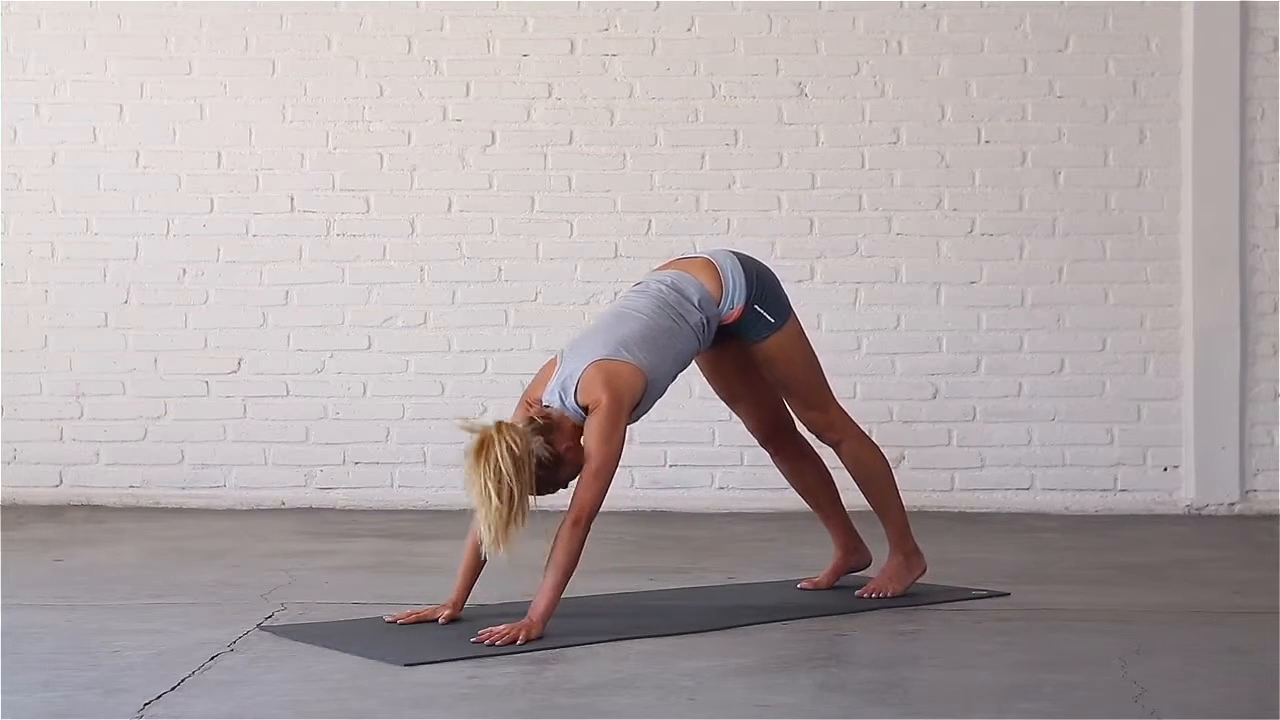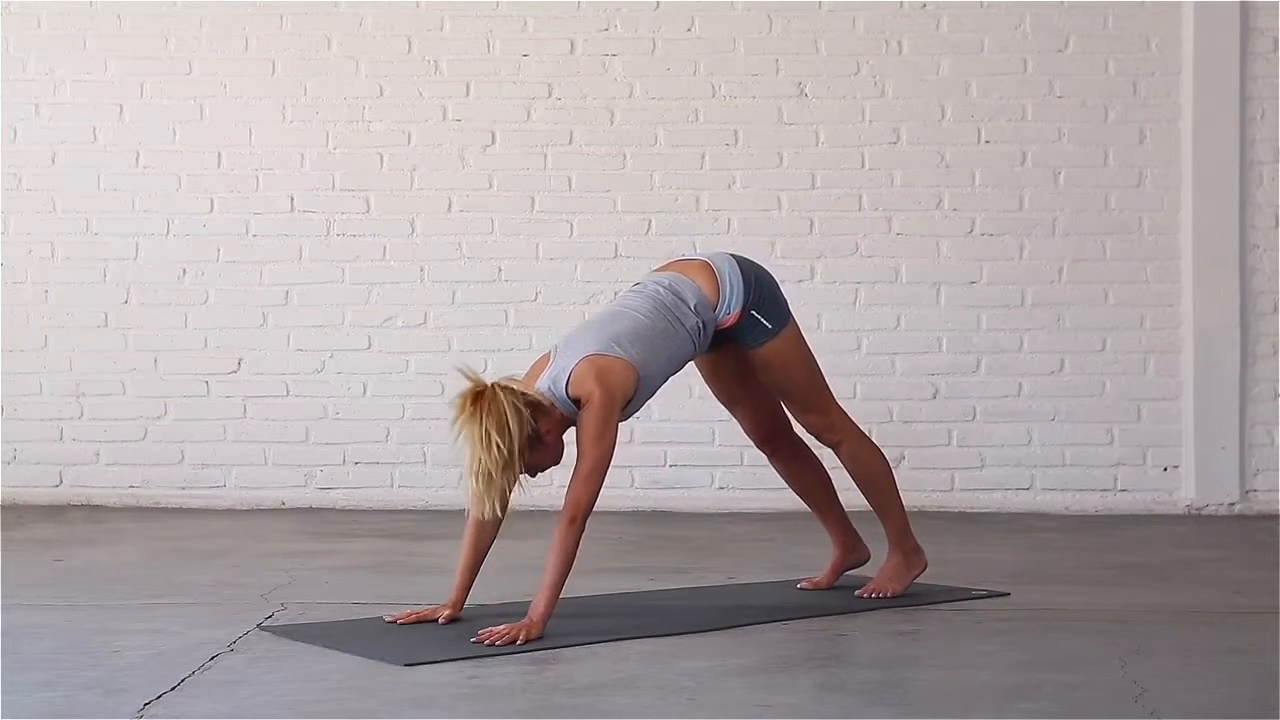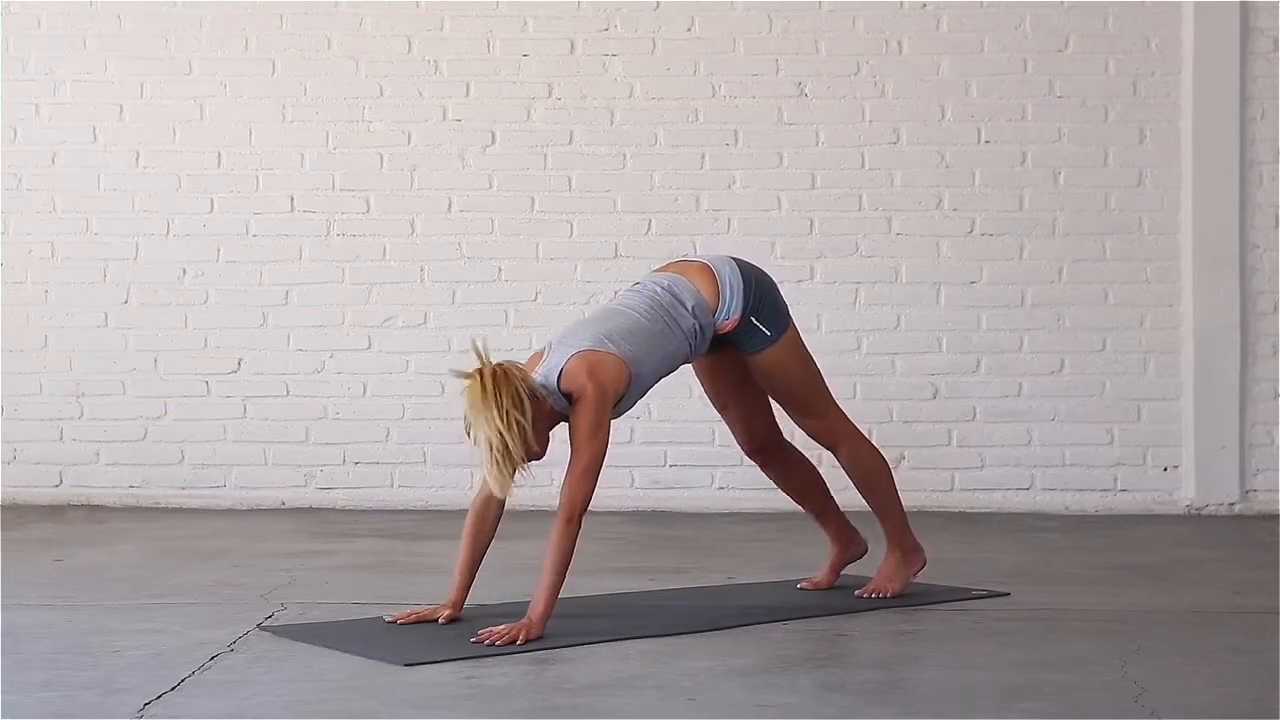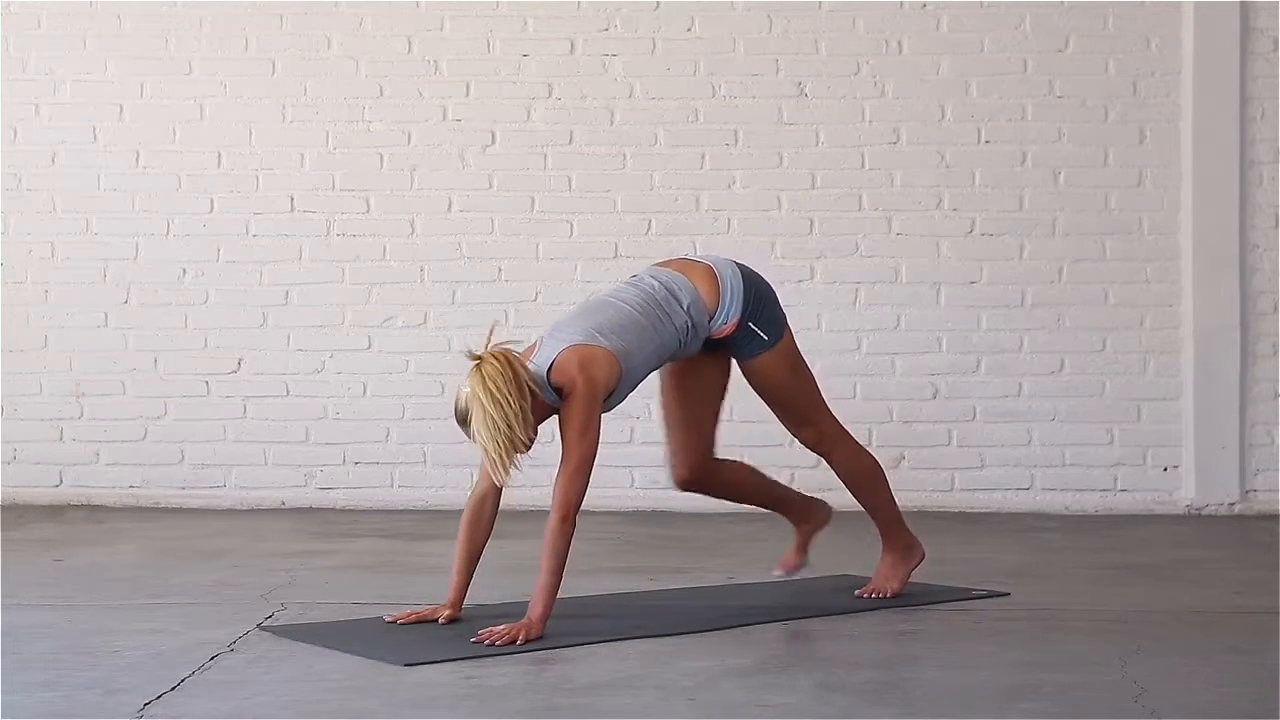
dt=0.3s
person 1, frame 1
left shoulder: (603, 393)
right shoulder: (539, 396)
left elbow: (580, 517)
right elbow: (493, 497)
left wrist: (535, 619)
right wrist: (453, 601)
left hip: (737, 290)
right hip: (698, 297)
left knee: (826, 422)
right knee: (774, 434)
left ankle: (905, 552)
right ankle: (850, 548)
person 1, frame 2
left shoulder: (594, 388)
right shoulder: (528, 393)
left elbow: (575, 513)
right elbow: (490, 503)
left wrist: (536, 619)
right wrist: (454, 601)
left hip: (734, 293)
right hip: (697, 303)
left knee: (826, 425)
right knee: (771, 436)
left ankle: (905, 550)
right ankle: (848, 546)
person 1, frame 3
left shoulder: (586, 384)
right shoulder: (522, 385)
left elbow: (571, 512)
right elbow: (488, 499)
left wrist: (536, 619)
right wrist: (453, 601)
left hip: (734, 298)
right hip: (694, 304)
left knee: (826, 428)
right knee: (760, 443)
left ankle: (904, 548)
right ankle: (844, 541)
person 1, frame 4
left shoulder: (576, 378)
right shoulder: (514, 374)
left elbow: (564, 509)
right elbow: (485, 494)
left wrist: (536, 617)
right wrist: (452, 601)
left hip: (728, 302)
right hip: (687, 308)
left knee: (817, 433)
right knee: (690, 472)
left ankle: (900, 544)
right ankle: (804, 513)
